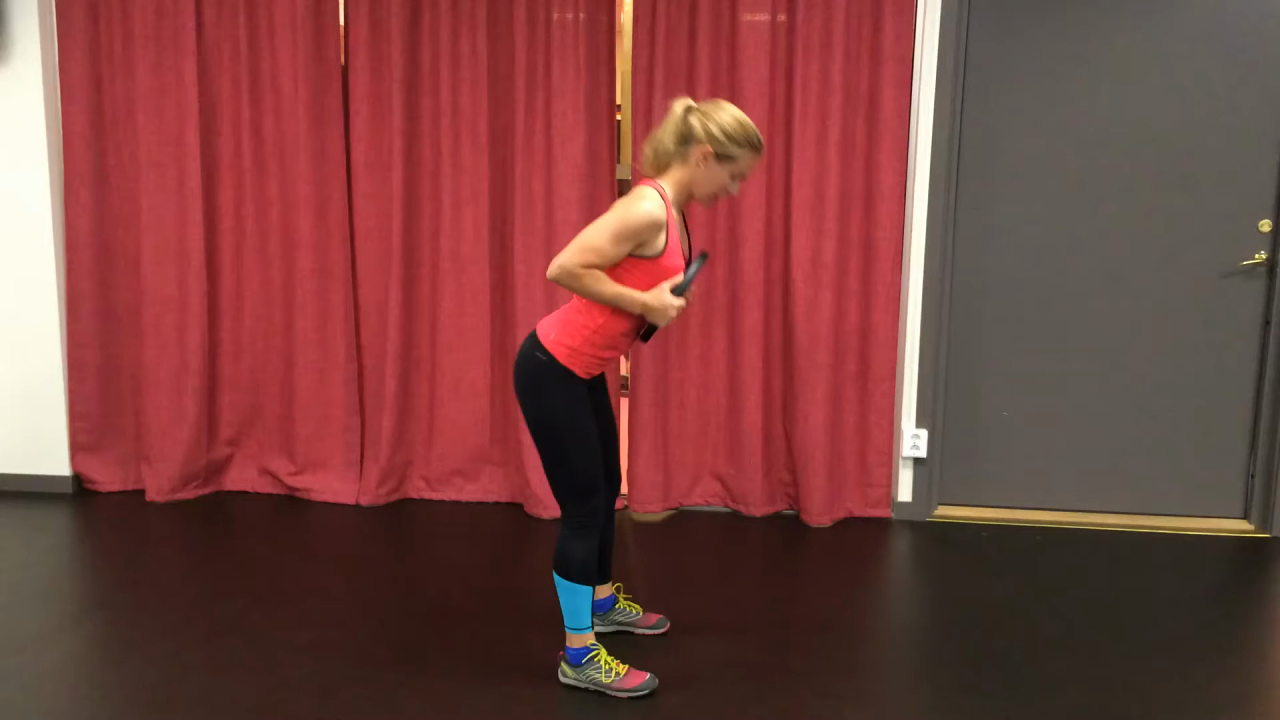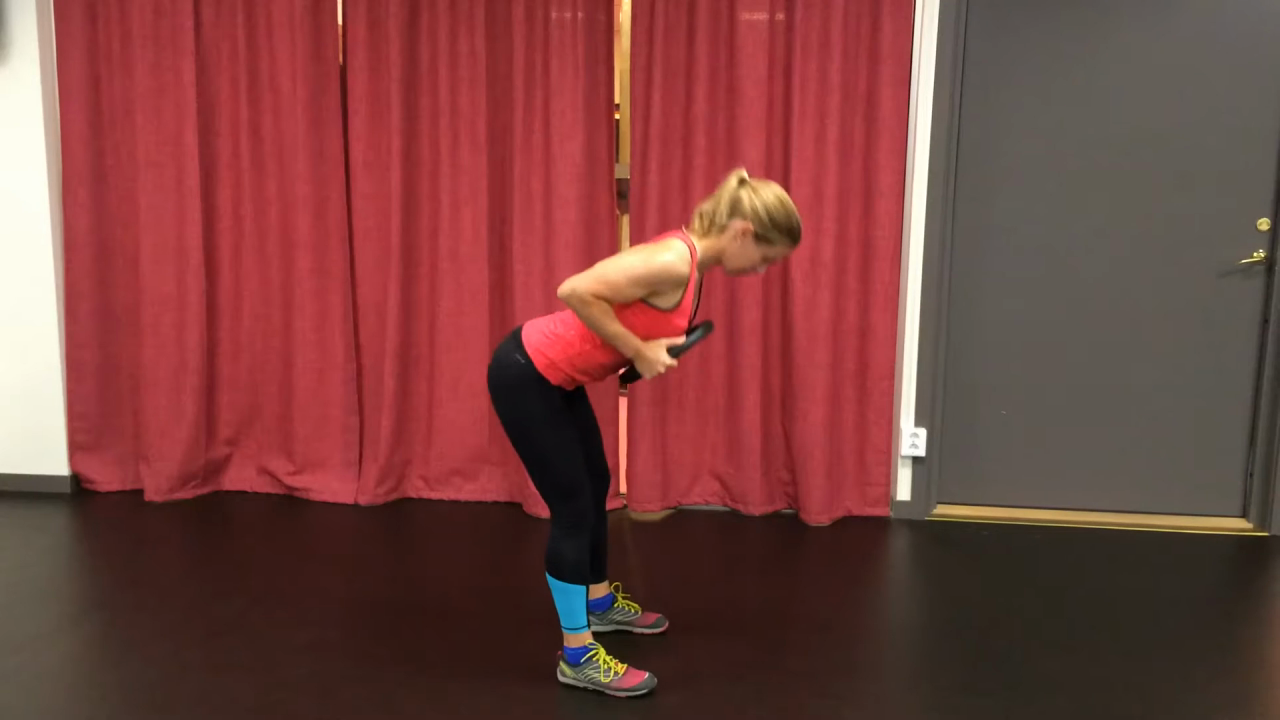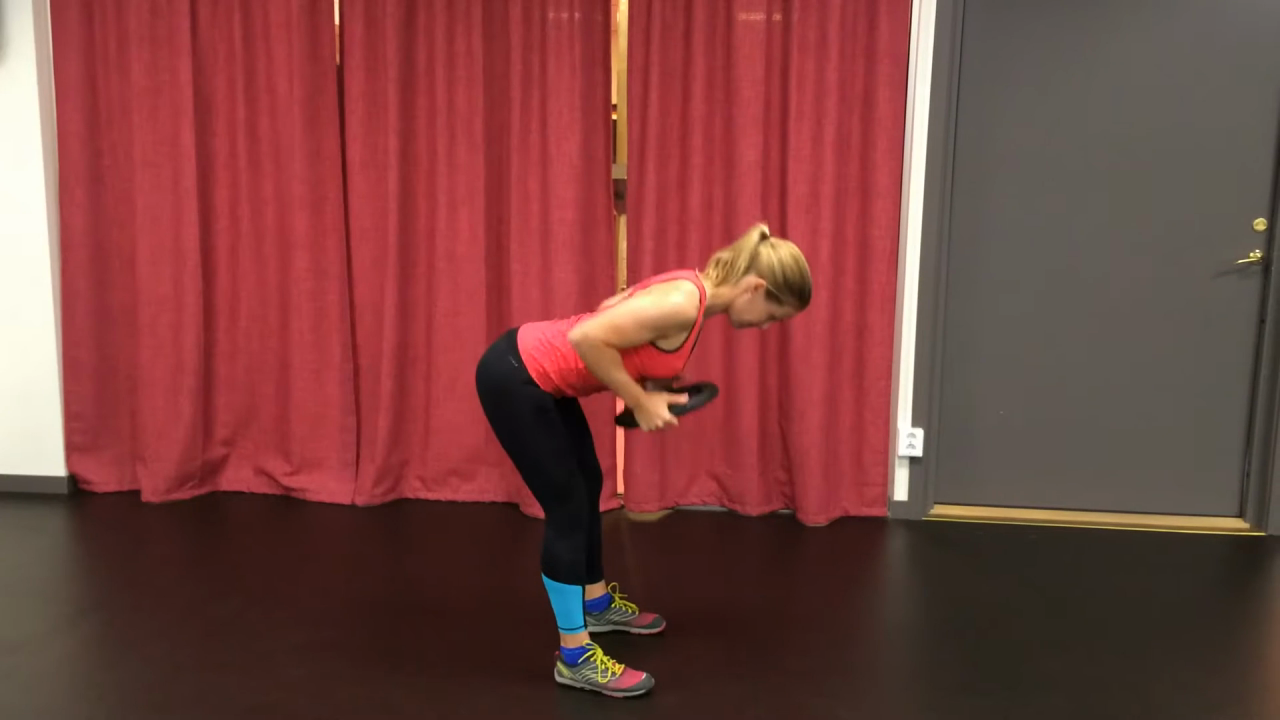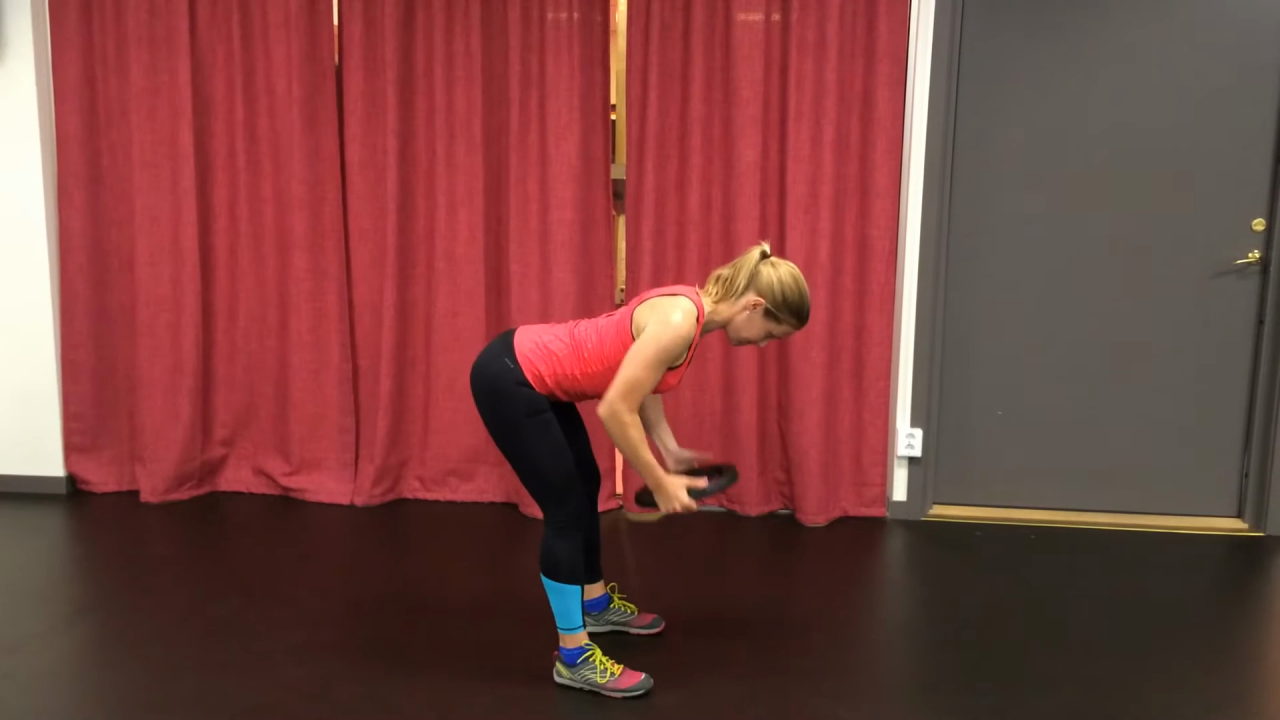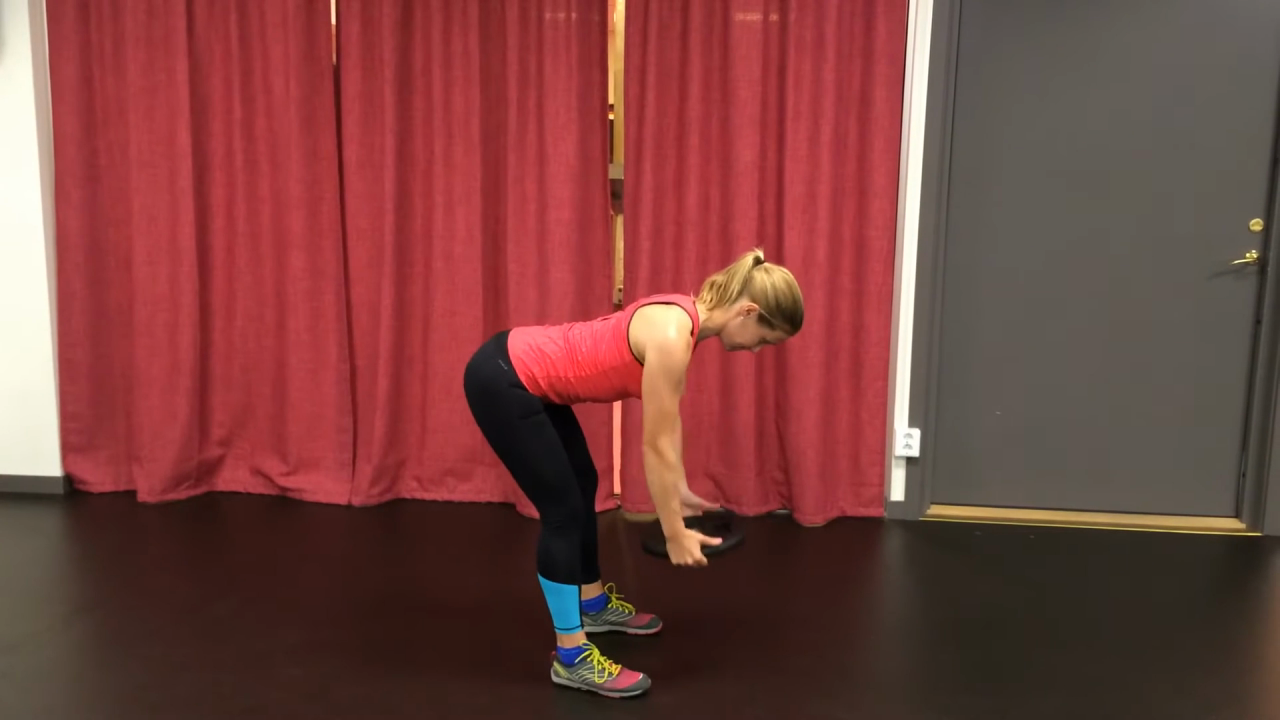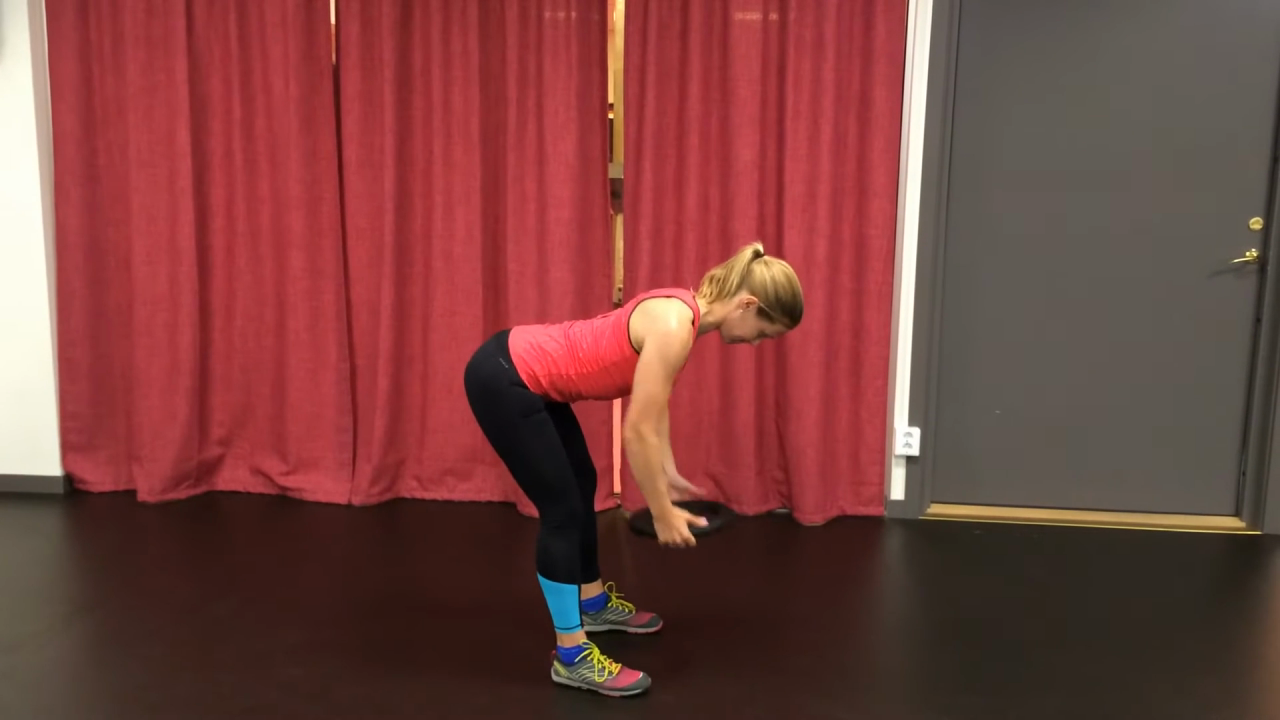
dt=0.2s
person 1, frame 1
left shoulder: (665, 202)
right shoulder: (649, 209)
right elbow: (564, 267)
left wrist: (652, 299)
right wrist: (643, 304)
left hip: (579, 369)
right hip: (555, 370)
left knee: (604, 489)
right knee: (584, 504)
left ankle: (602, 603)
right ankle: (578, 655)
person 1, frame 2
left shoulder: (684, 252)
right shoulder: (674, 264)
left elbow: (607, 276)
right elbow: (576, 289)
left wrist: (645, 343)
right wrist: (638, 351)
left hip: (552, 373)
right hip: (527, 376)
left knee: (594, 484)
right knee: (573, 504)
left ankle: (601, 603)
right ankle: (577, 657)
person 1, frame 3
left shoulder: (692, 291)
right shoulder: (682, 305)
right elbow: (586, 337)
left wrist: (651, 393)
right wrist: (644, 404)
left hip: (535, 370)
right hip: (514, 377)
left knee: (586, 485)
right knee: (567, 507)
left ankle: (597, 603)
right ankle: (575, 657)
person 1, frame 4
left shoulder: (690, 309)
right shoulder: (678, 322)
left elbow: (647, 387)
right elbow: (615, 410)
left wrist: (670, 451)
right wrist: (660, 483)
left hip: (532, 370)
right hip: (509, 379)
left knee: (584, 485)
right knee: (566, 508)
left ankle: (597, 604)
right ankle: (573, 657)
person 1, frame 5
left shoulder: (686, 317)
right shoulder: (672, 336)
left elbow: (663, 427)
right elbow: (657, 445)
left wrist: (679, 494)
right wrist: (675, 533)
left hip: (525, 370)
right hip: (501, 379)
left knee: (582, 485)
right knee: (562, 508)
left ankle: (593, 604)
right ankle: (571, 657)
person 1, frame 6
left shoulder: (684, 311)
right shoulder: (675, 327)
left elbow: (646, 404)
right elbow: (637, 431)
left wrist: (669, 475)
right wrist: (663, 515)
left hip: (527, 370)
right hip: (503, 379)
left knee: (581, 485)
right knee: (561, 508)
left ankle: (594, 604)
right ankle: (571, 655)
